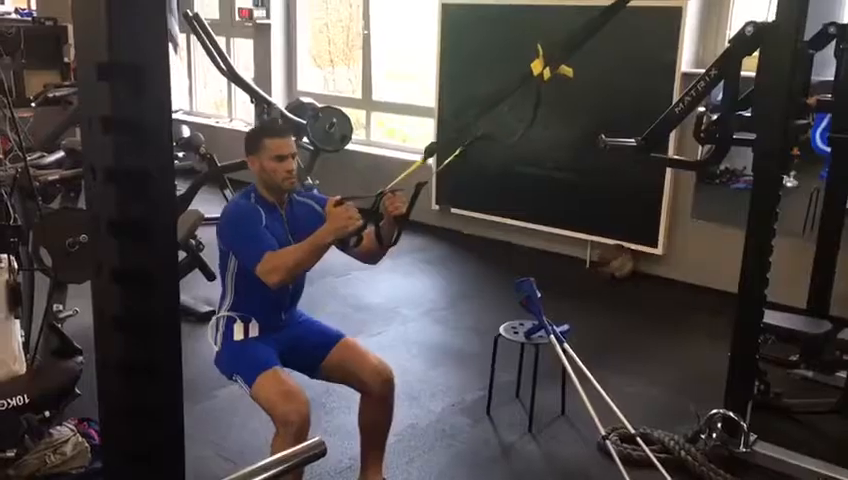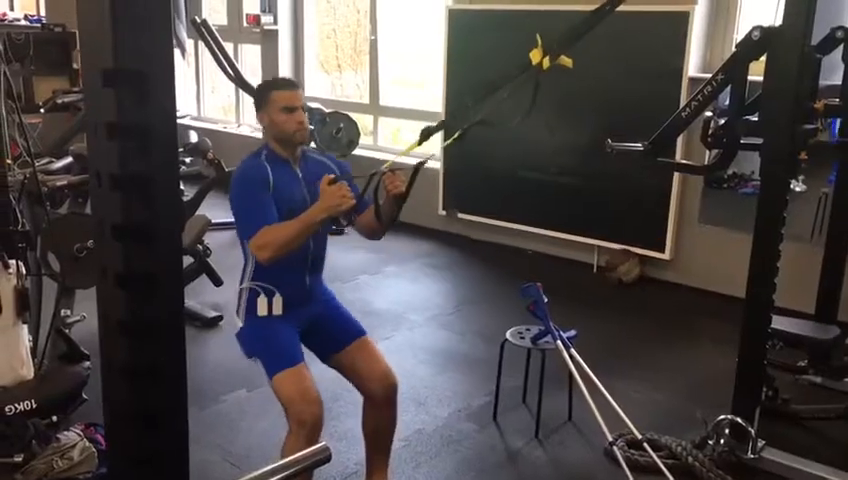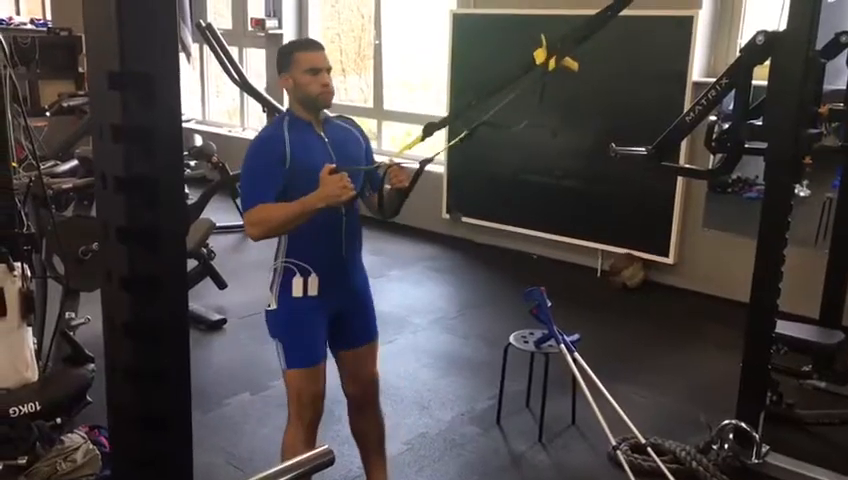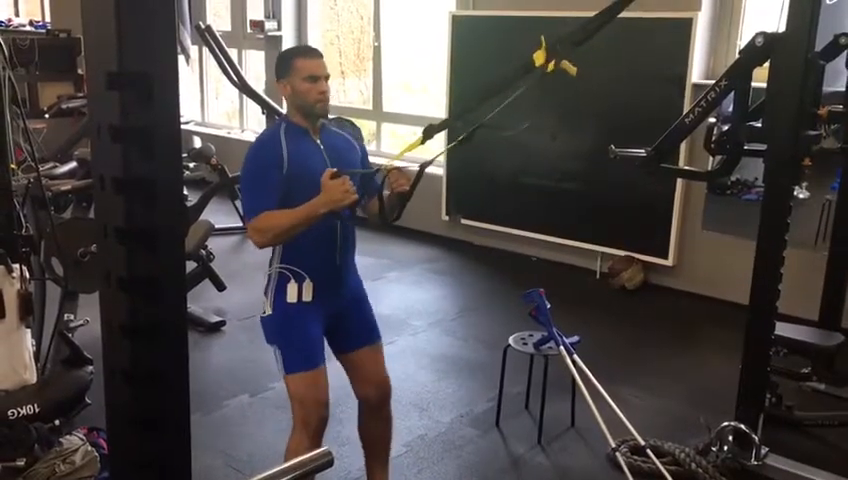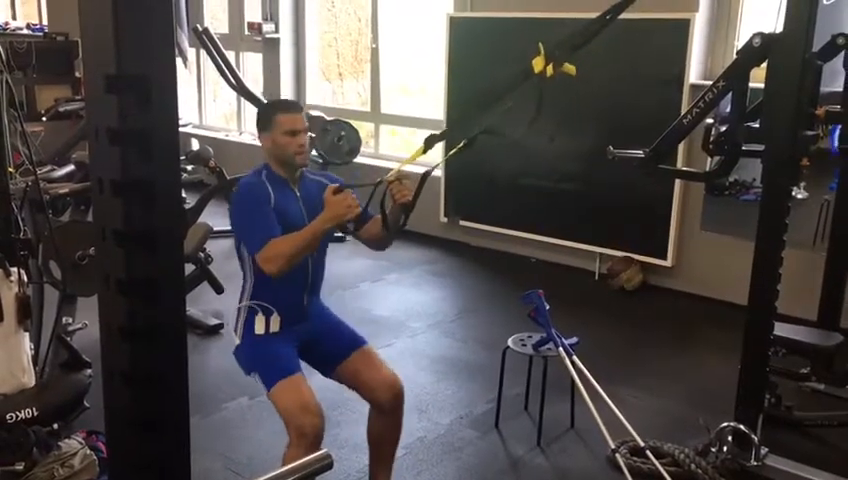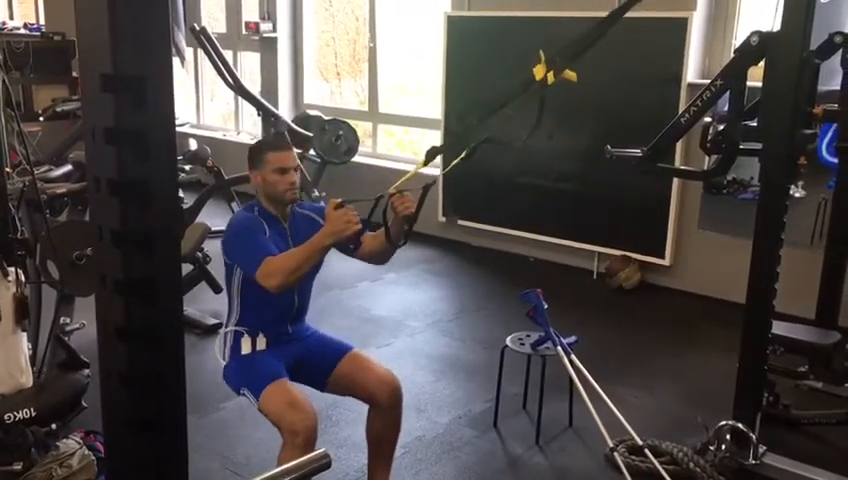
dt=0.5s
person 1, frame 1
left shoulder: (309, 203)
right shoulder: (240, 214)
left elbow: (367, 253)
right elbow: (274, 273)
left wrist: (389, 223)
right wrist: (330, 231)
left hip: (291, 322)
right hip: (243, 333)
left knee: (379, 378)
right knee: (294, 413)
person 1, frame 2
left shoulder: (327, 166)
right shoulder: (252, 175)
left elbow: (371, 229)
right elbow: (263, 248)
left wrist: (391, 200)
right wrist: (321, 210)
left hip: (316, 297)
right hip: (268, 307)
left knee: (381, 386)
right knee: (307, 415)
person 1, frame 3
left shoulder: (351, 134)
right shoulder: (272, 143)
left elbow: (378, 206)
right elbow: (256, 224)
left wrist: (395, 188)
right wrist: (319, 198)
left hip: (351, 281)
right hip: (301, 288)
left knee: (364, 393)
right knee: (306, 411)
person 1, frame 4
left shoulder: (347, 142)
right shoulder: (268, 149)
left elbow: (375, 211)
right elbow: (260, 232)
left wrist: (396, 194)
right wrist: (322, 204)
left hip: (345, 285)
right hip: (294, 294)
left knee: (377, 392)
right knee: (312, 416)
person 1, frame 5
left shoulder: (325, 184)
right shoulder: (251, 192)
left elbow: (376, 239)
right elbow: (272, 262)
left wrist: (396, 209)
right wrist: (327, 220)
left hip: (313, 314)
right hip: (265, 325)
left knee: (389, 391)
right knee: (308, 424)
person 1, frame 6
left shoulder: (312, 215)
right shoulder: (244, 226)
left elbow: (375, 252)
right elbow: (274, 277)
left wrist: (399, 222)
right wrist: (329, 235)
left hip: (300, 336)
right hip: (251, 347)
left knee: (387, 390)
right knee: (301, 425)
